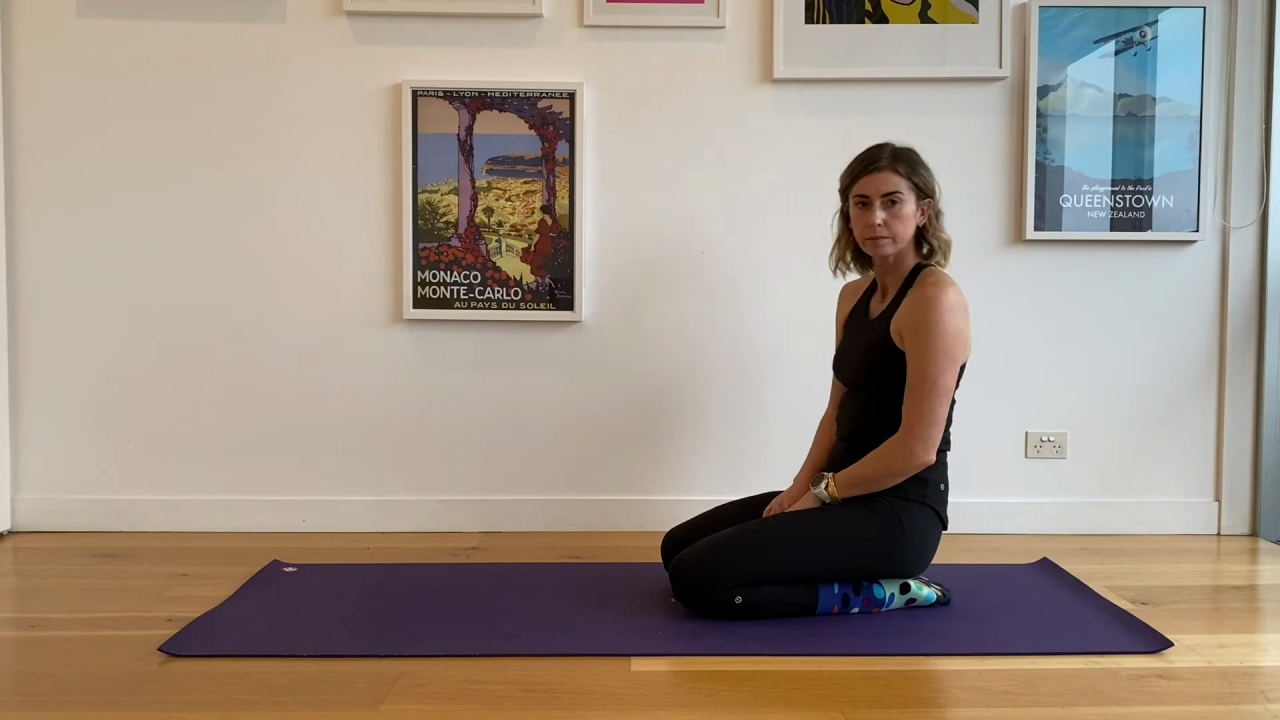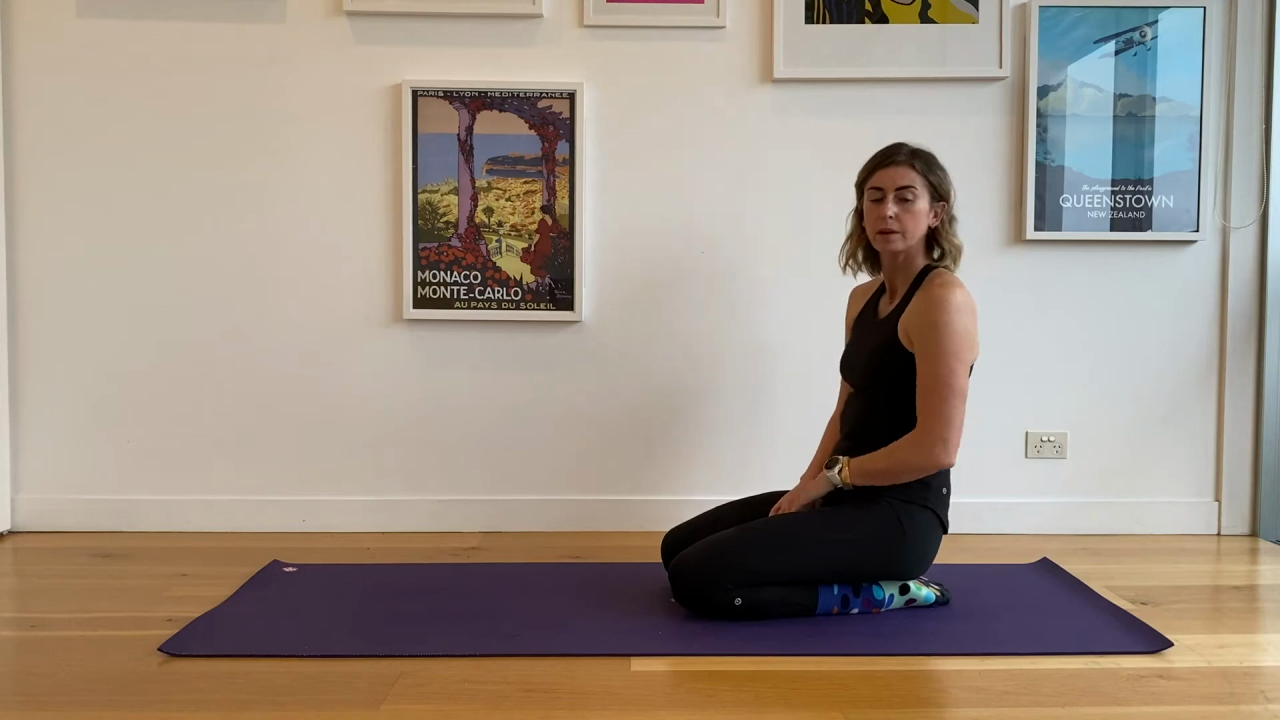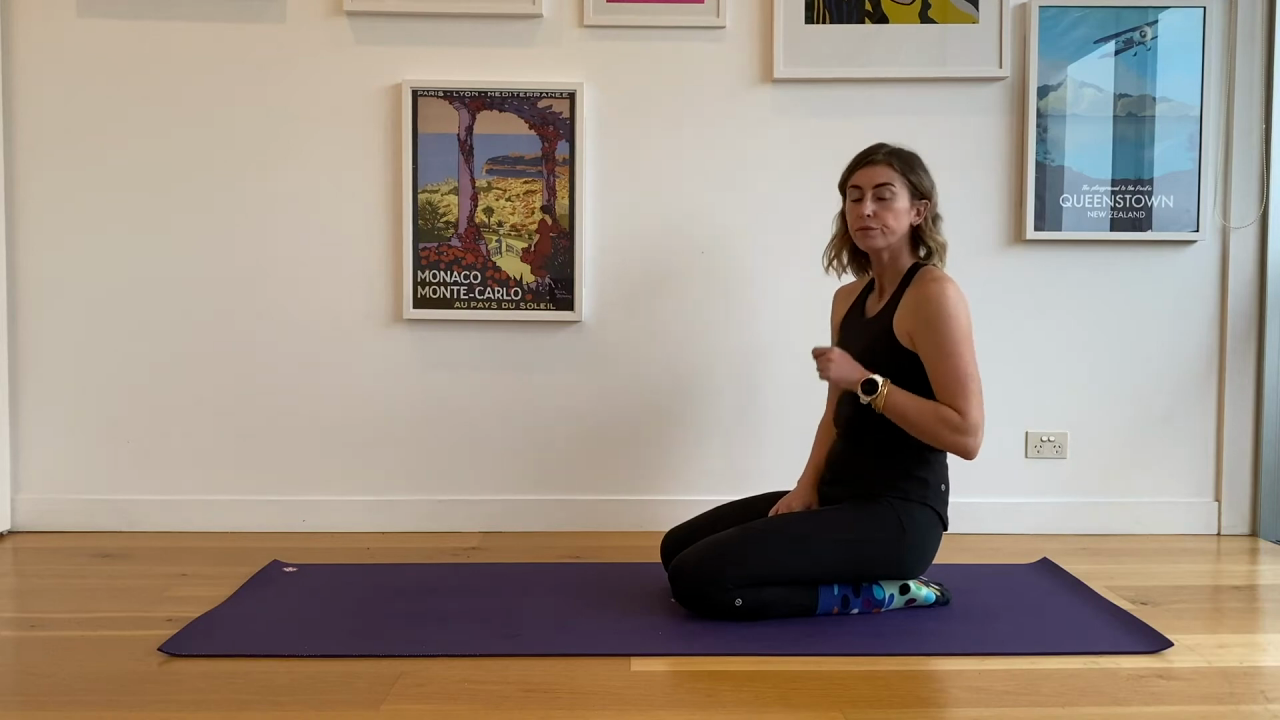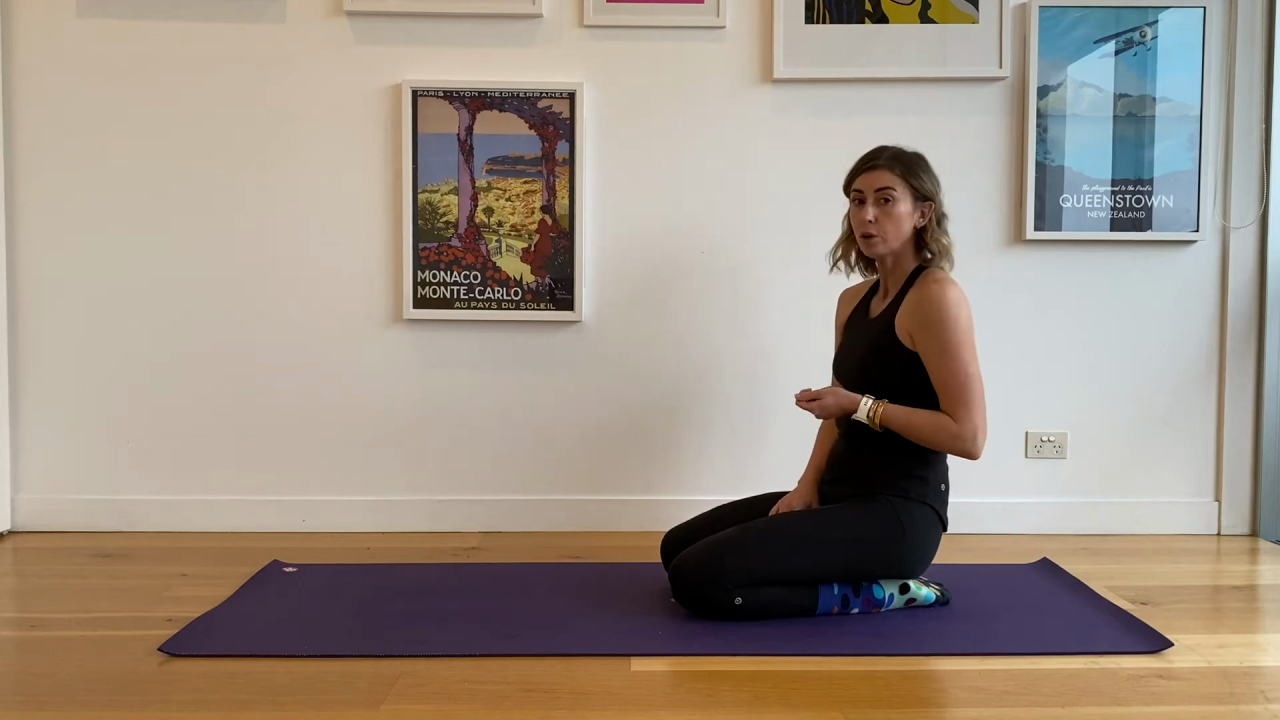
dt=0.4s
person 1, frame 1
left shoulder: (935, 298)
right shoulder: (853, 295)
left elbow: (918, 447)
left wrist: (820, 494)
right wrist: (801, 487)
left hip: (898, 515)
right hip: (849, 496)
left knee: (697, 577)
right knee: (678, 547)
left ankle: (883, 595)
right ankle: (874, 583)
person 1, frame 2
left shoulder: (943, 299)
right shoulder: (863, 299)
left elbow: (936, 447)
left wrist: (830, 477)
right wrist: (808, 484)
left hip: (899, 518)
right hip: (851, 497)
left knee: (697, 577)
right knee: (679, 547)
left ankle: (879, 595)
right ankle: (873, 583)
person 1, frame 3
left shoulder: (934, 295)
right shoulder: (848, 298)
left elbow: (966, 434)
left wrist: (865, 383)
right wrist: (807, 486)
left hip: (898, 516)
right hip: (841, 495)
left knee: (698, 578)
right knee: (679, 547)
left ankle: (884, 595)
right ankle: (870, 583)
person 1, frame 4
left shoulder: (936, 296)
right shoulder: (853, 299)
left elbow: (968, 435)
left wrist: (862, 406)
right wrist: (808, 485)
left hip: (898, 514)
right hip: (842, 494)
left knee: (698, 578)
right knee: (679, 548)
left ankle: (885, 594)
right ankle: (873, 583)
